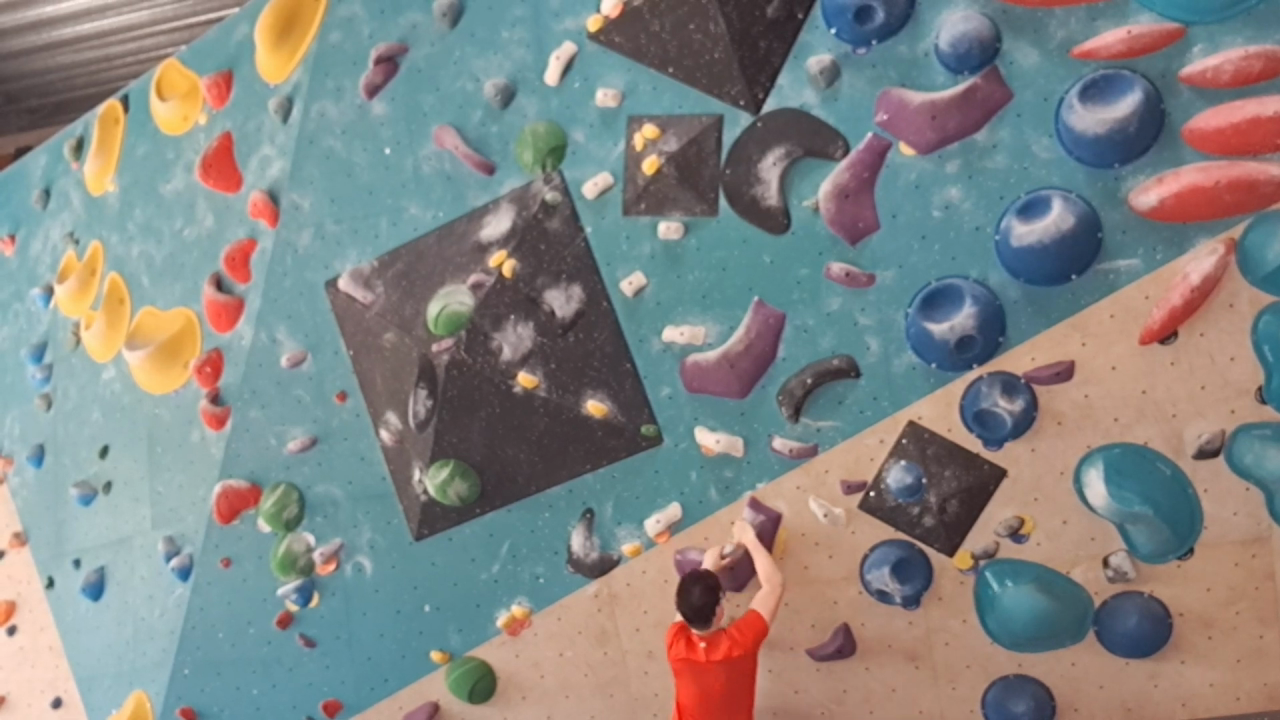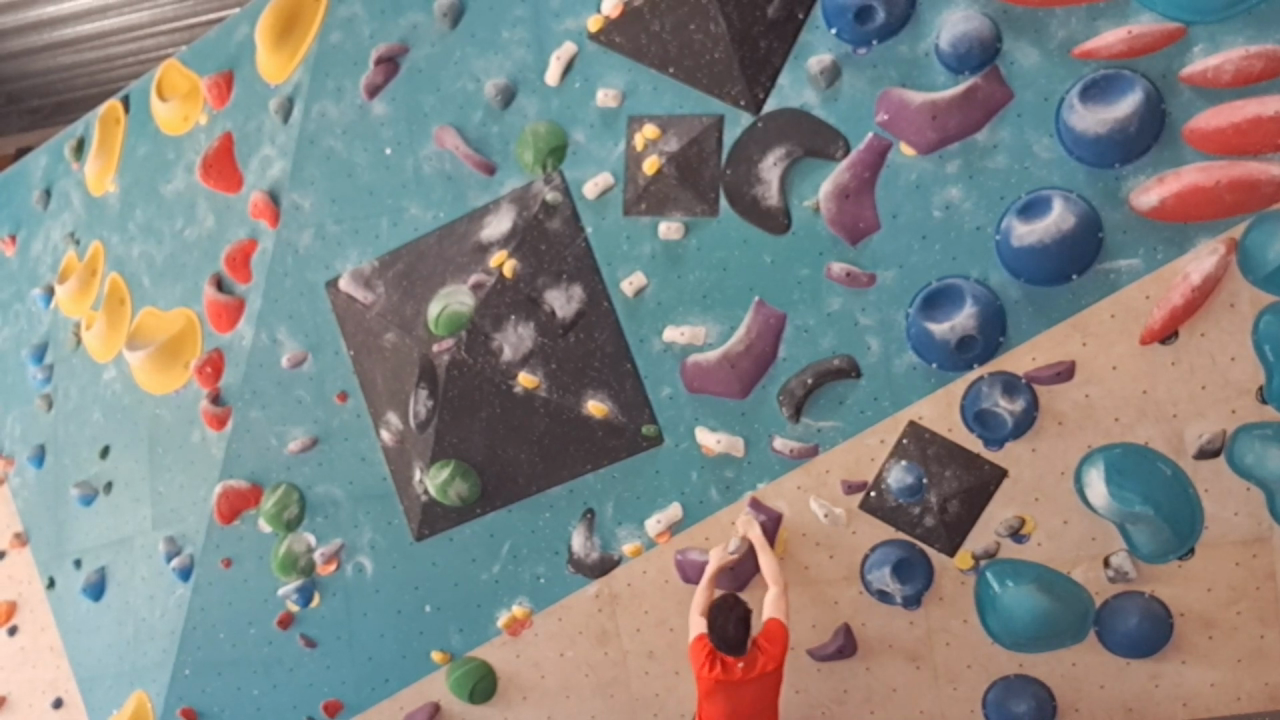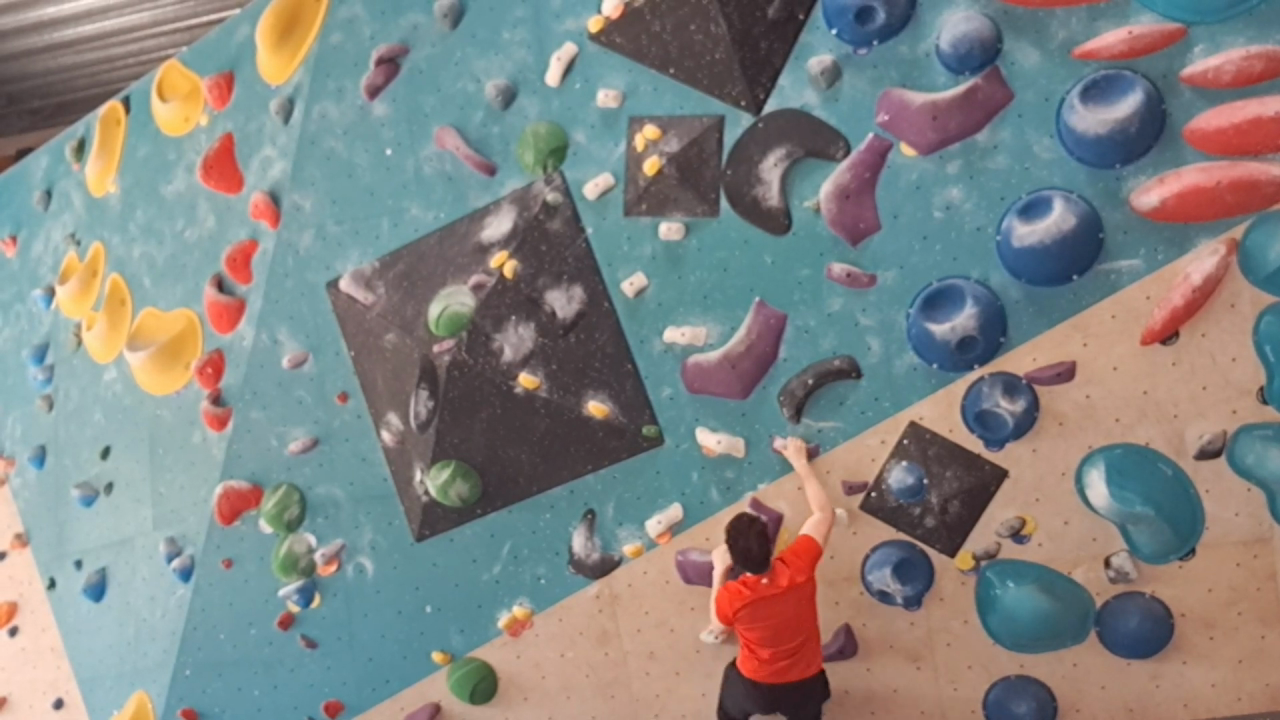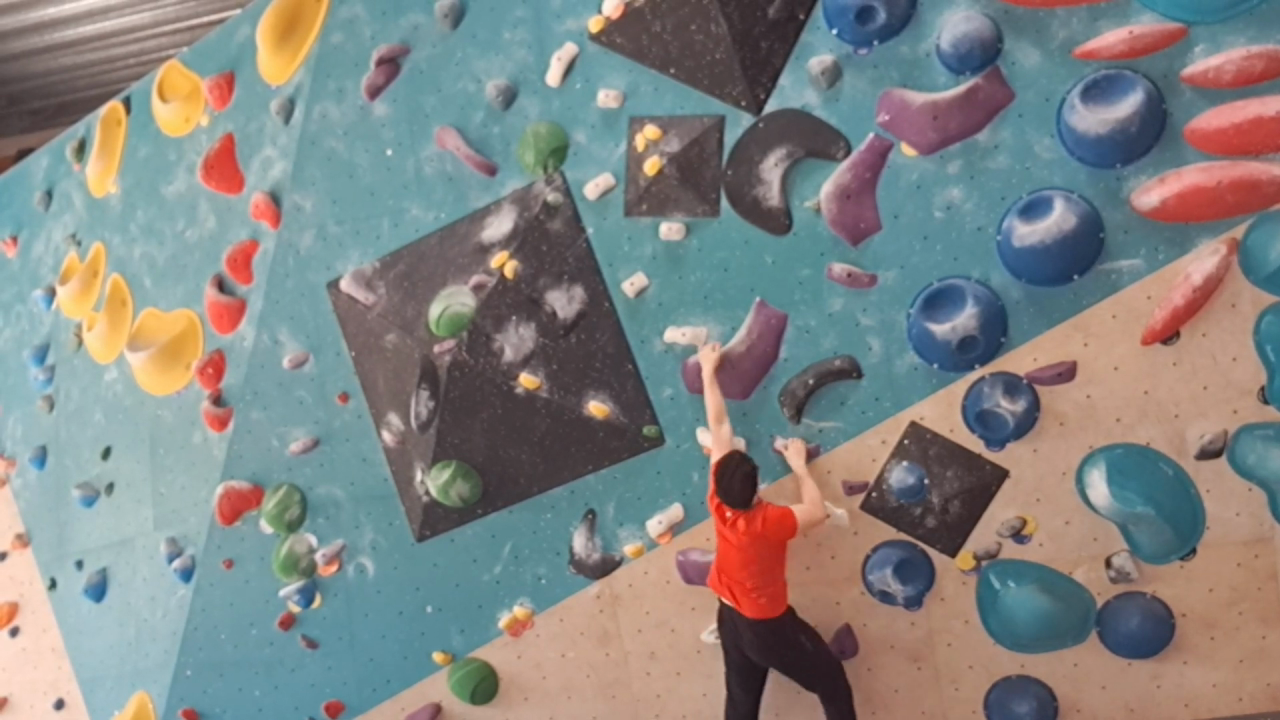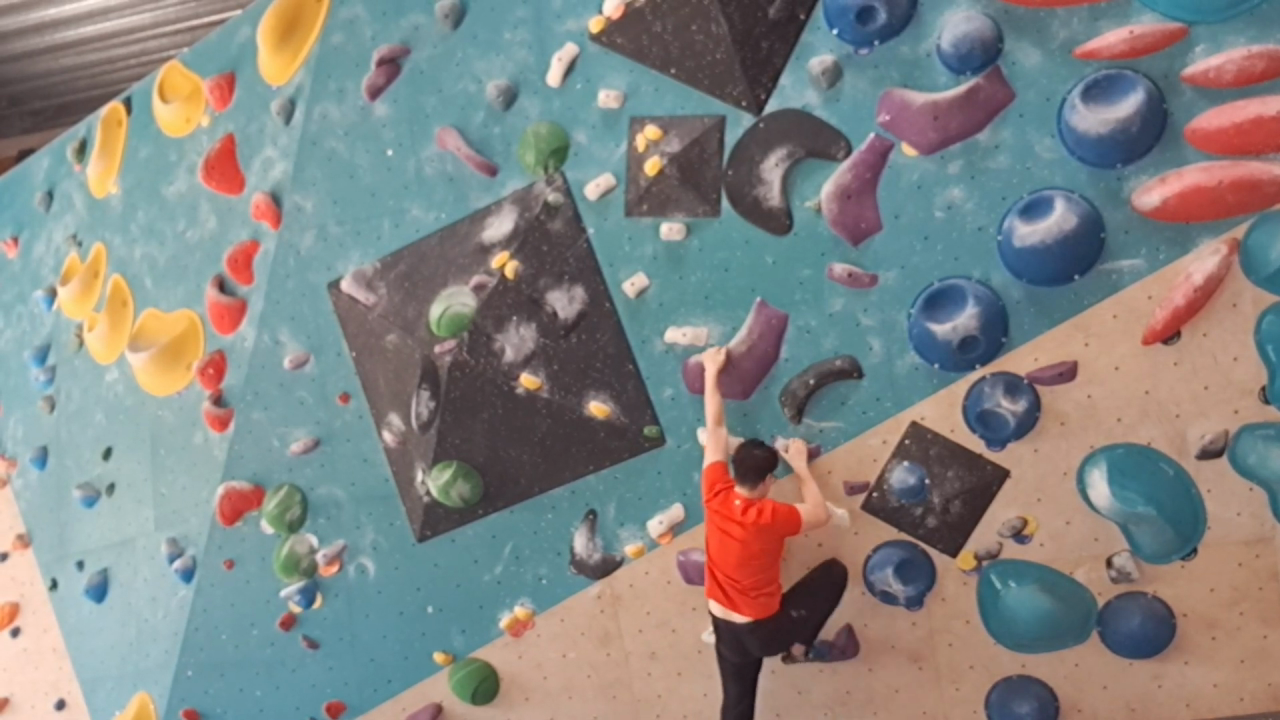
dt=0.7s
person 1, frame 1
left shoulder: (676, 646)
right shoulder: (741, 644)
left elbow: (688, 609)
right elbow: (774, 584)
left wrist: (705, 568)
right wrist: (750, 540)
person 1, frame 2
left shoulder: (706, 666)
right shoulder: (770, 657)
left elbow: (698, 614)
right elbow: (777, 587)
left wrist: (713, 567)
right wrist: (755, 535)
person 1, frame 3
left shoulder: (731, 596)
right shoulder: (798, 565)
left elbow: (717, 627)
right elbow: (825, 513)
left wrist: (719, 572)
right wrist: (801, 464)
left hip: (751, 685)
right hip: (802, 686)
person 1, frame 4
left shoulder: (716, 501)
right shoulder: (769, 522)
left elbow: (719, 426)
right elbow: (817, 511)
left wrist: (709, 371)
right wrist: (799, 465)
left hip: (730, 620)
right hip: (771, 625)
right knee: (831, 683)
person 1, frame 5
left shoulder: (714, 496)
right shoulder: (771, 517)
left elbow: (715, 428)
right elbow: (820, 514)
left wrist: (711, 372)
right wrist: (800, 467)
left hip: (727, 629)
right hip: (769, 628)
right knee: (834, 571)
right ankle: (800, 647)
